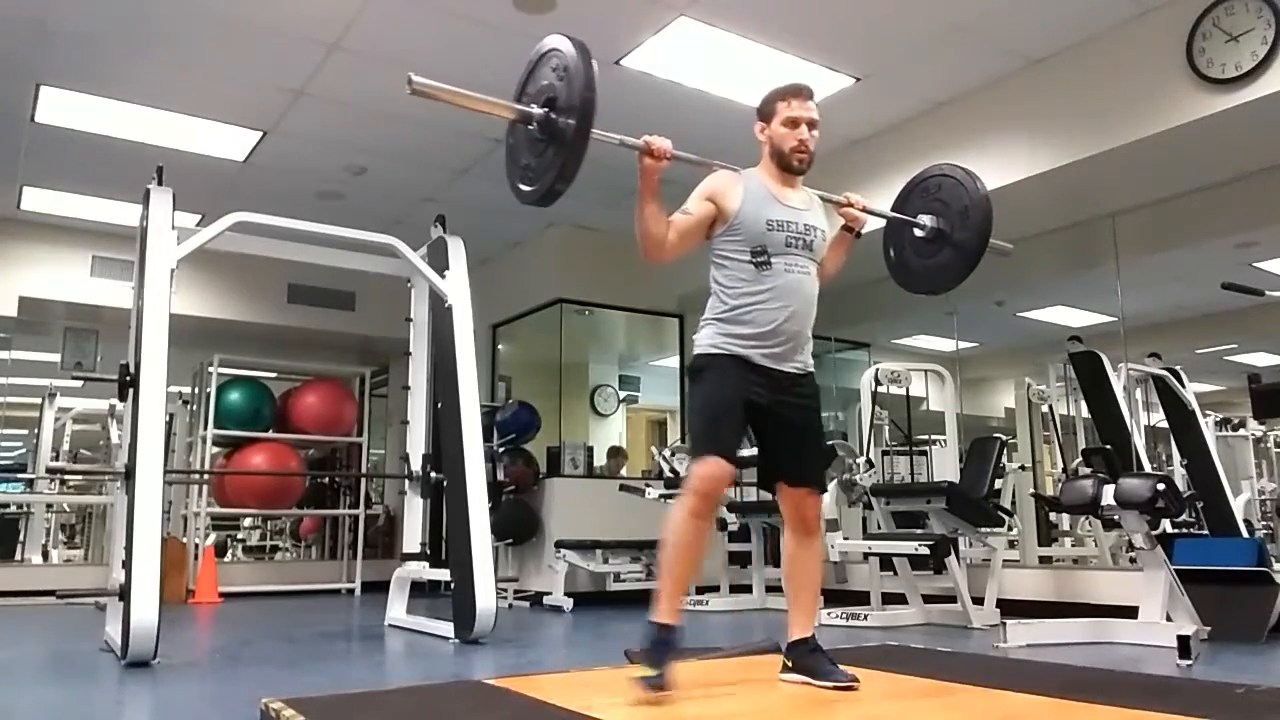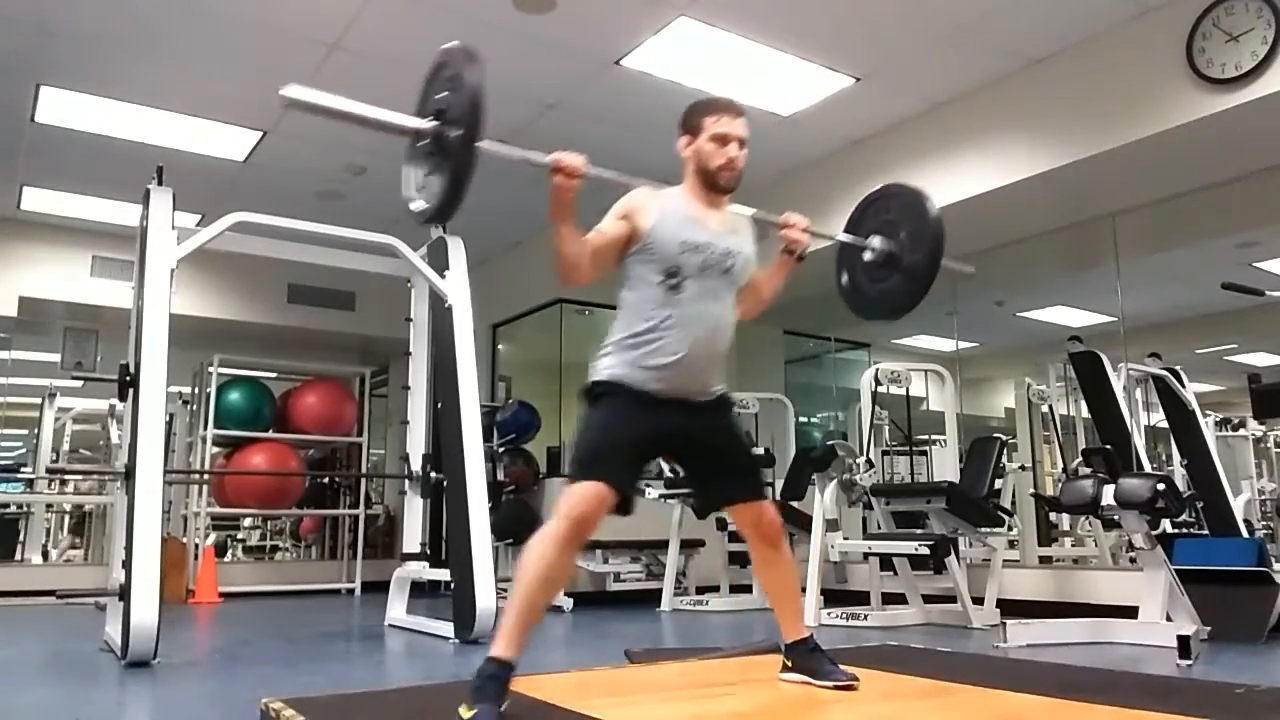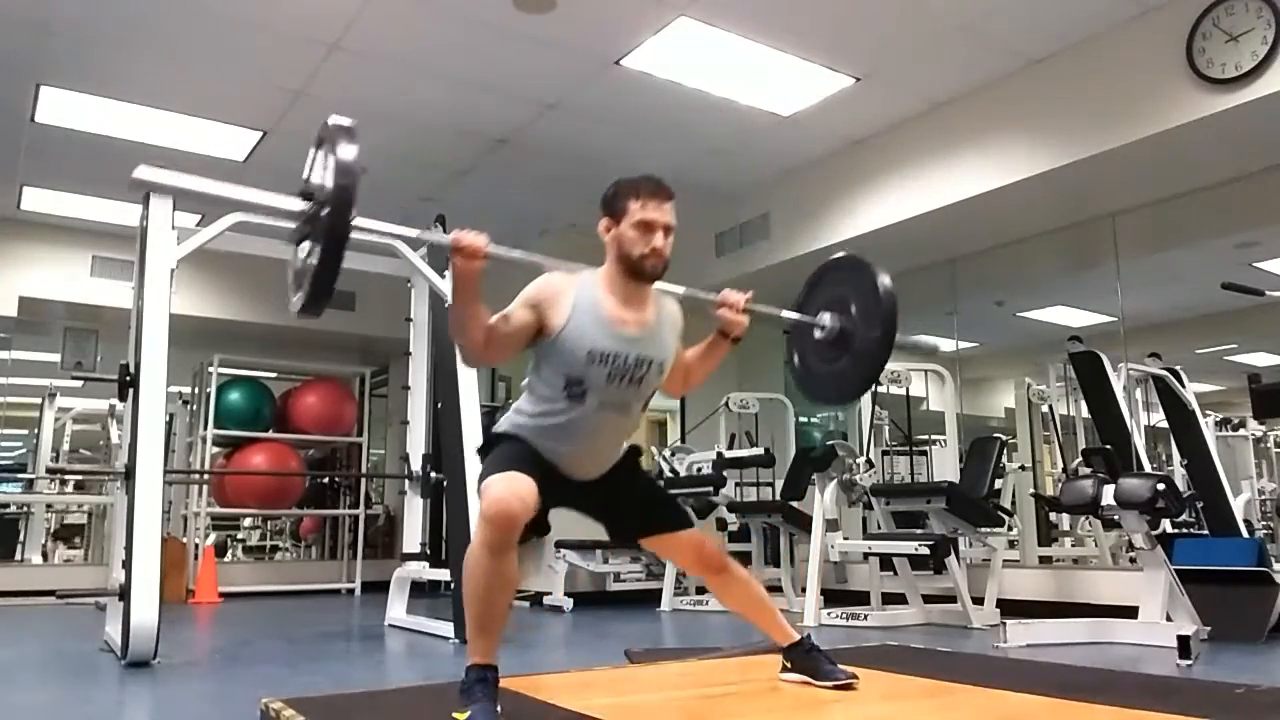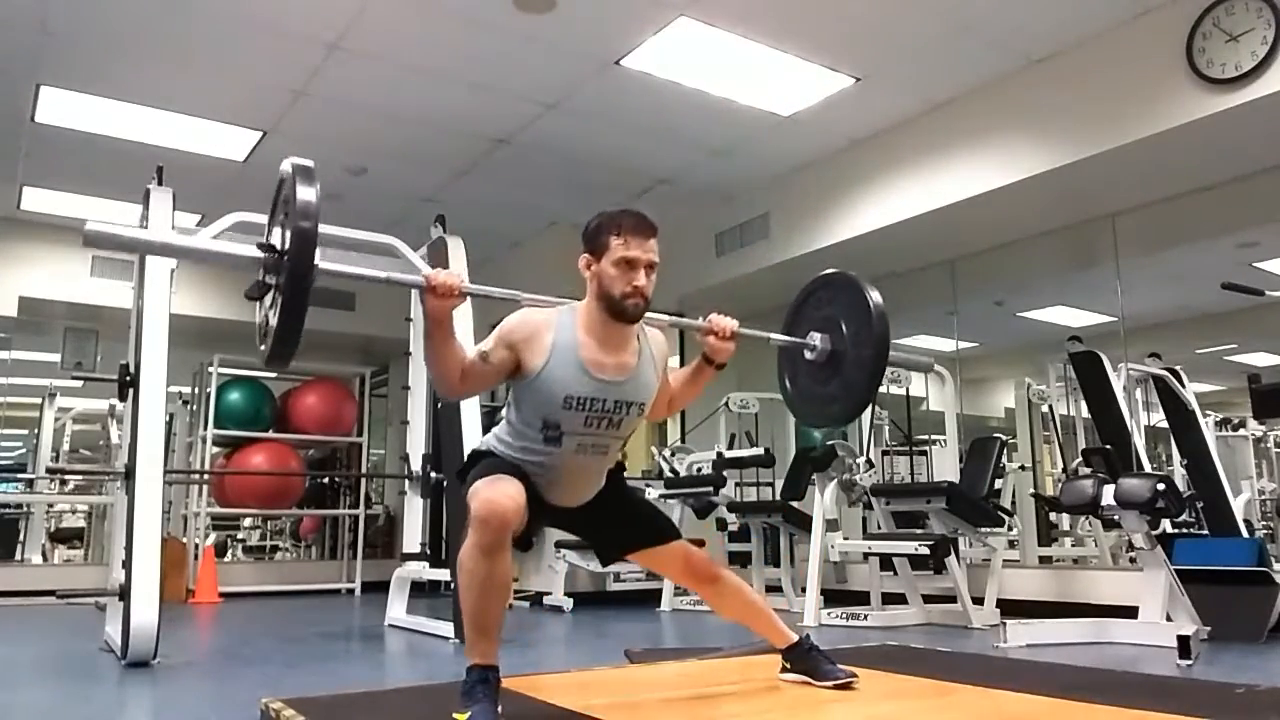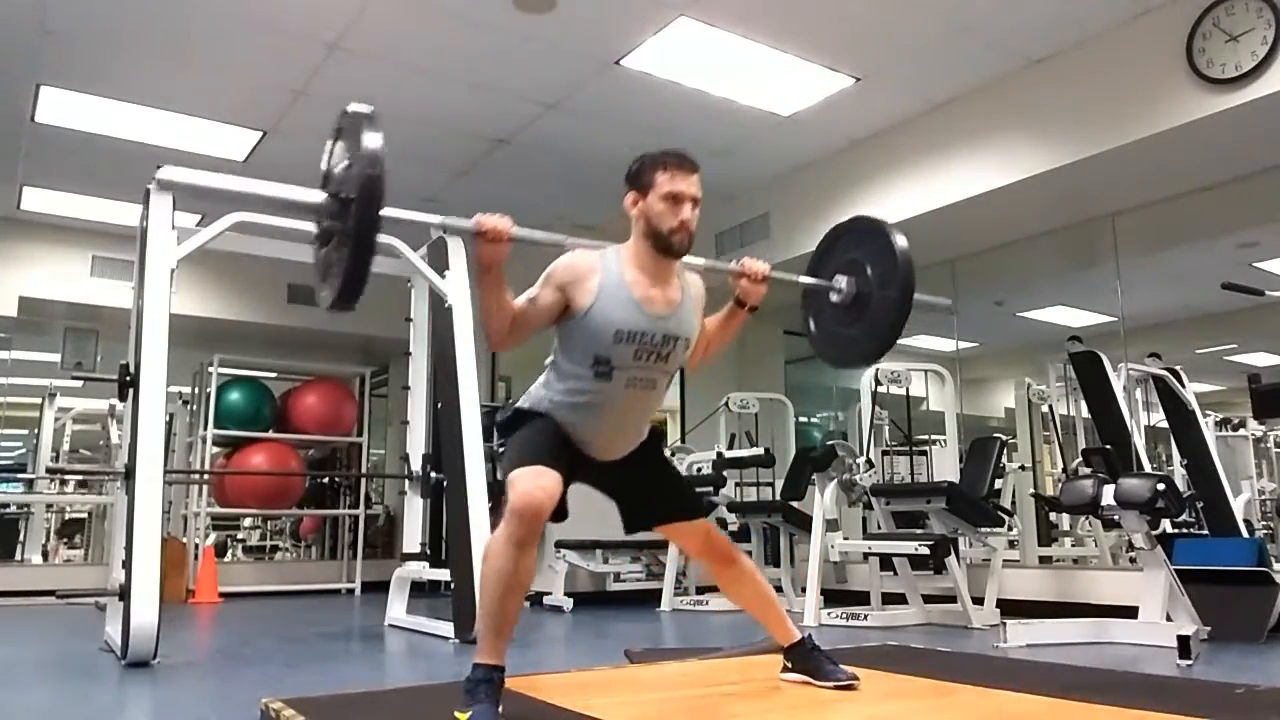
dt=0.4s
person 1, frame 1
left shoulder: (814, 204)
right shoulder: (727, 187)
right elbow: (659, 246)
left wrist: (849, 230)
right wrist: (650, 179)
left hip: (793, 371)
right hip: (729, 358)
left knee: (804, 507)
right knee: (704, 483)
left ankle: (802, 648)
right ankle: (661, 633)
person 1, frame 2
left shoulder: (742, 229)
right shoulder: (646, 207)
right elbow: (575, 269)
left wrist: (790, 255)
right wrist: (564, 200)
left hip: (701, 401)
right hip: (629, 389)
left knee: (765, 524)
right knee: (578, 513)
left ankle: (800, 650)
person 1, frame 3
left shoulder: (670, 316)
right shoulder: (557, 294)
left elbow: (676, 381)
right elbow: (479, 352)
left wrist: (726, 334)
right wrist: (465, 282)
left hip: (607, 465)
right hip: (527, 447)
left knee: (707, 557)
right knee: (503, 510)
left ankle: (798, 652)
person 1, frame 4
left shoulder: (654, 346)
right shoulder: (534, 331)
left elbow: (661, 405)
right elbow: (454, 385)
left wrist: (712, 359)
right wrist: (437, 317)
left hip: (592, 487)
right hip: (510, 467)
left knee: (699, 567)
right knee: (494, 512)
left ankle: (797, 651)
person 1, frame 5
left shoulder: (692, 287)
right shoulder: (584, 270)
right elbow: (503, 334)
left wrist: (742, 302)
right wrist: (489, 263)
left hip: (630, 441)
right hip: (550, 420)
left knee: (714, 545)
right knee: (529, 504)
left ankle: (799, 651)
